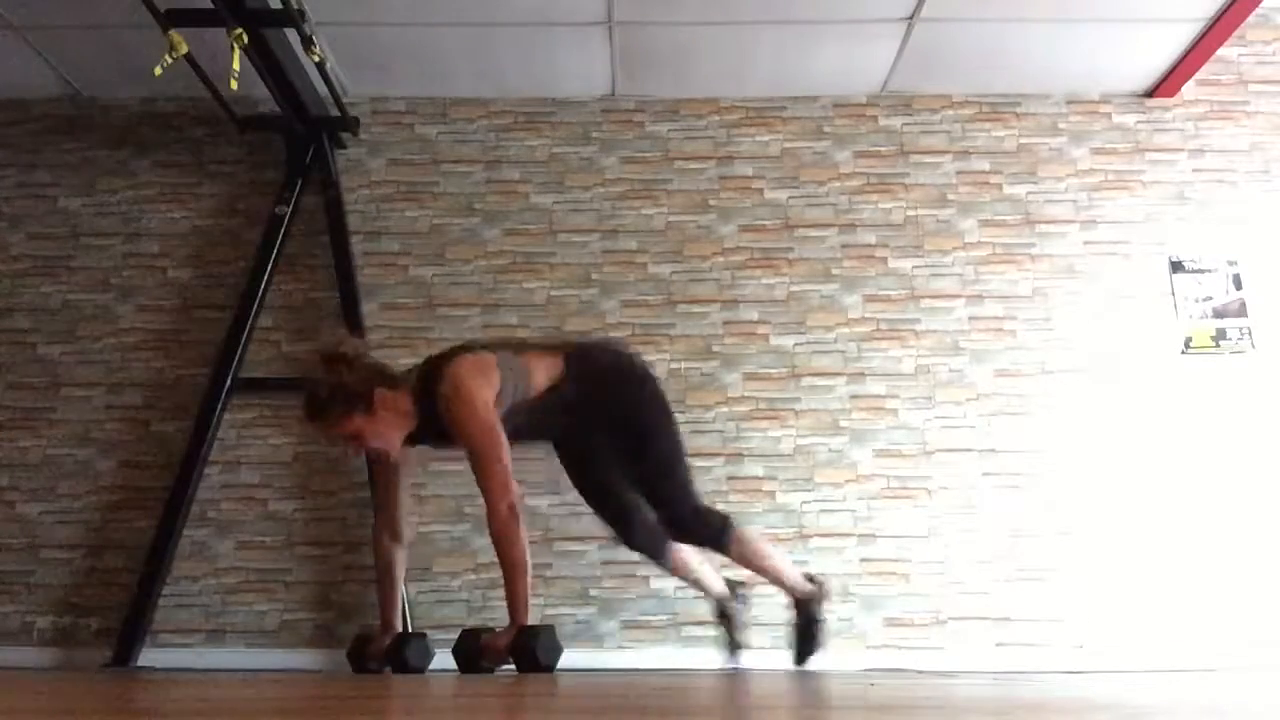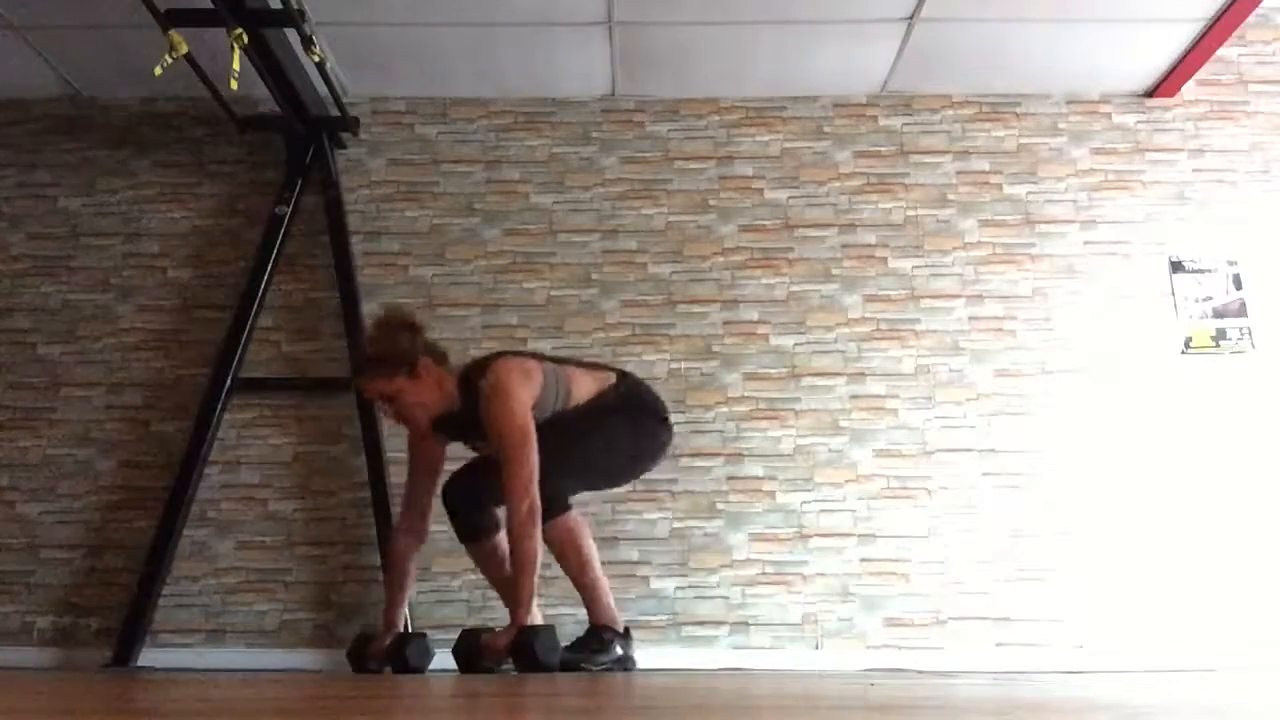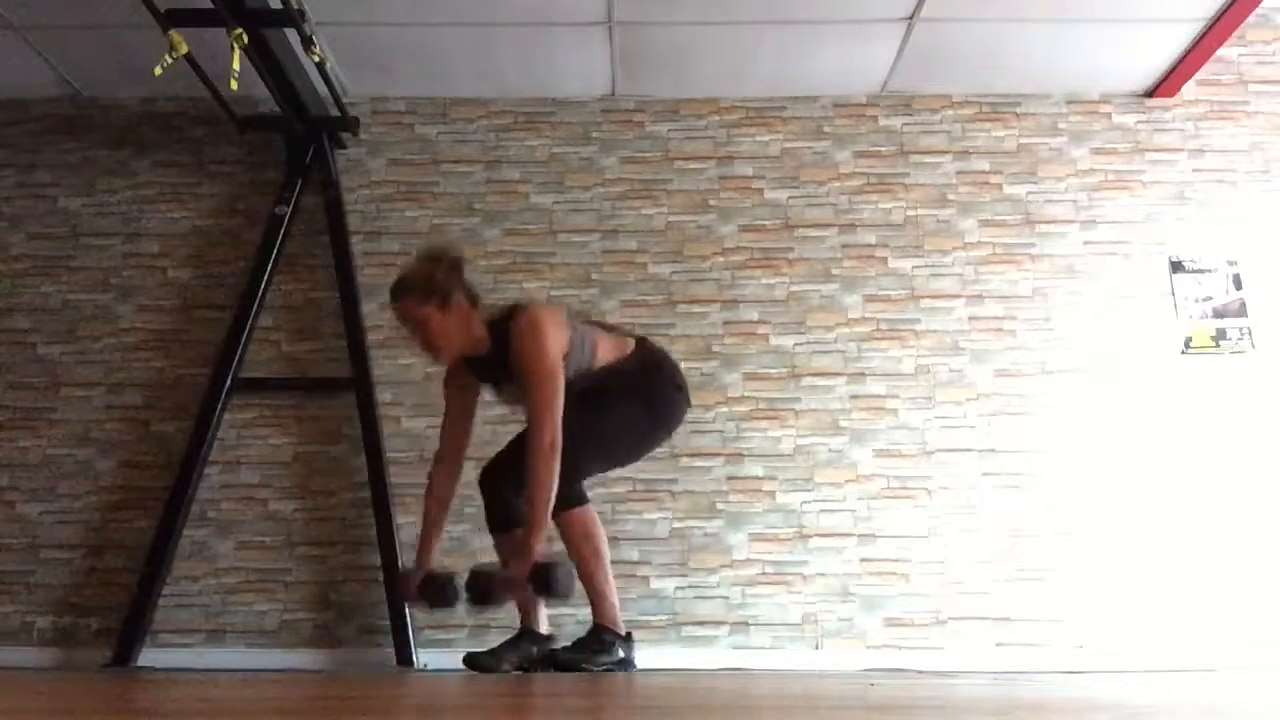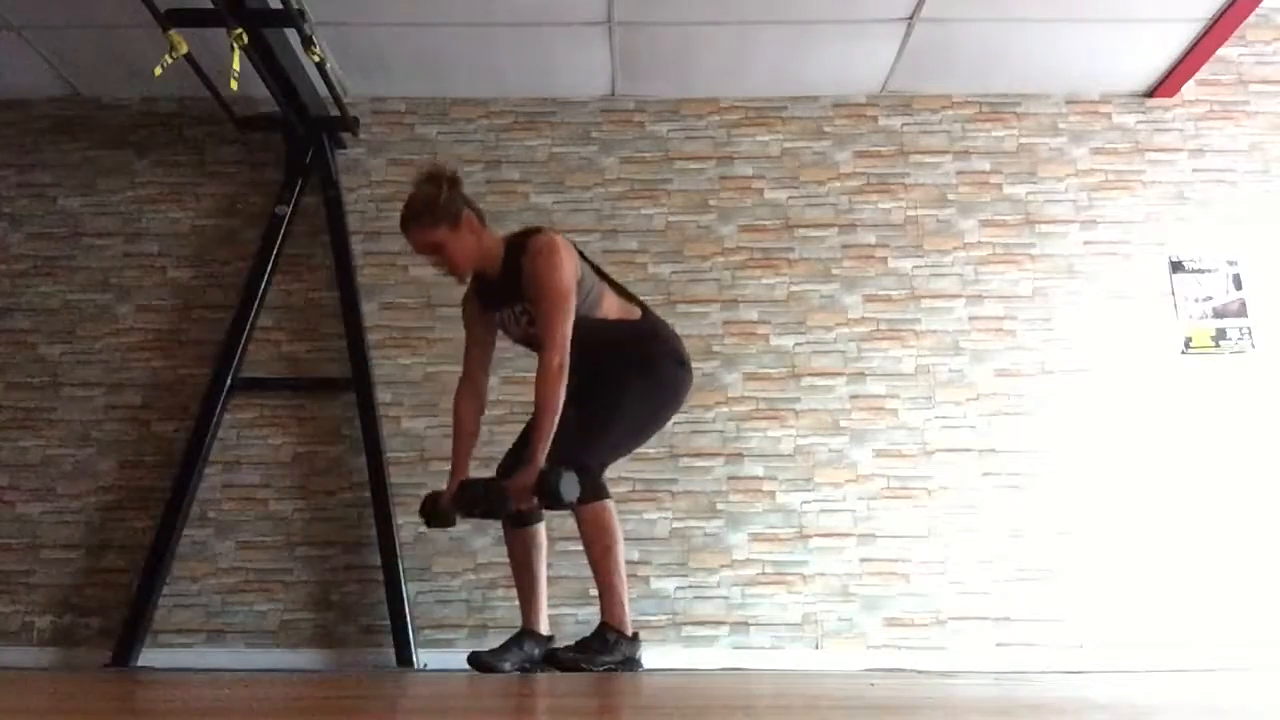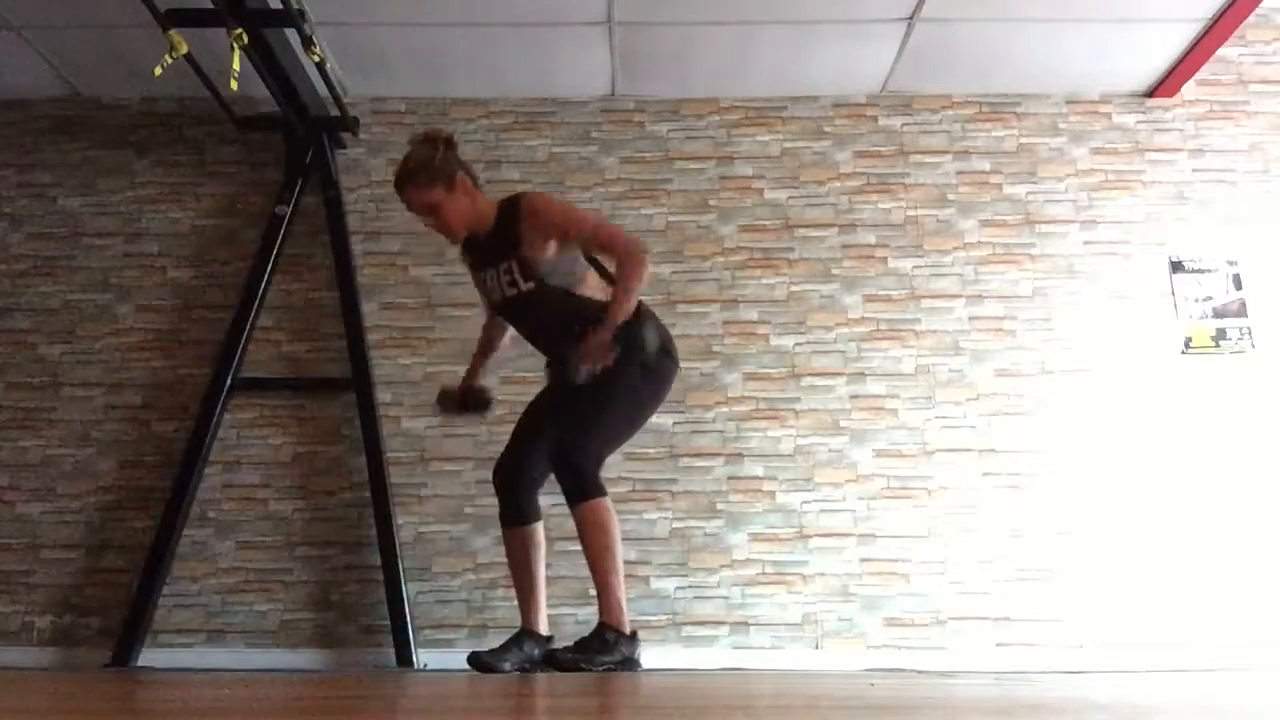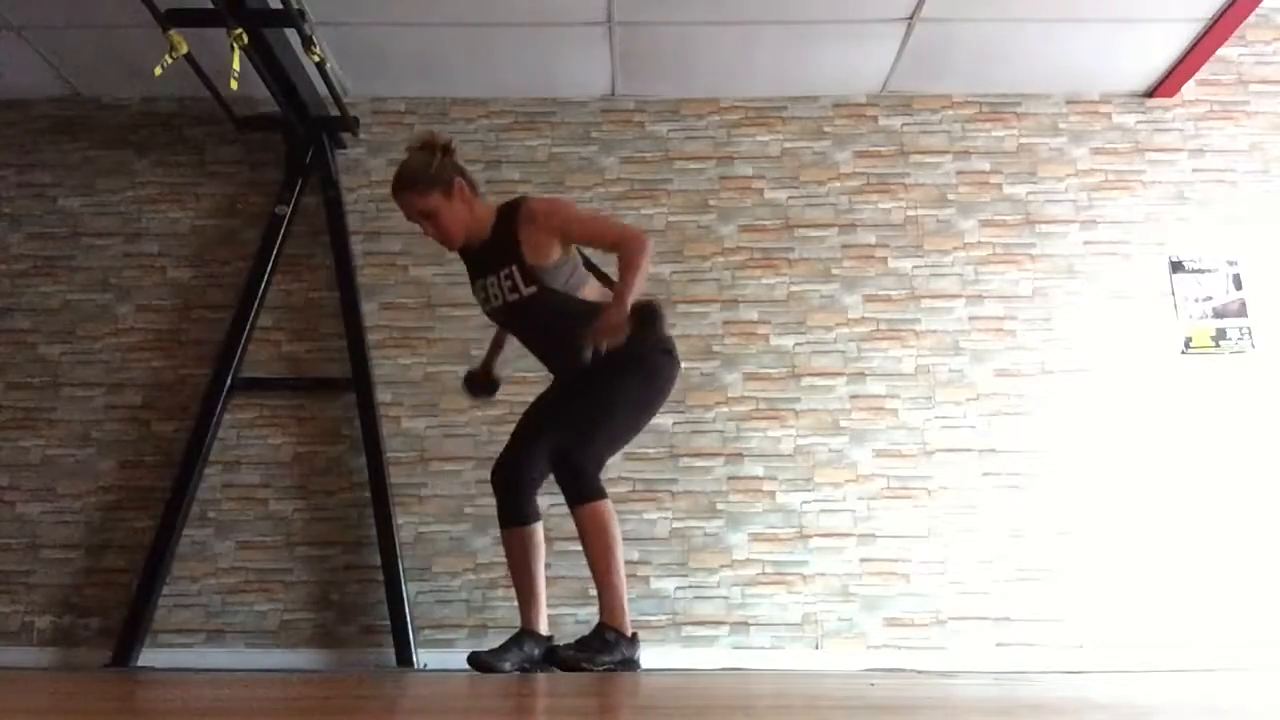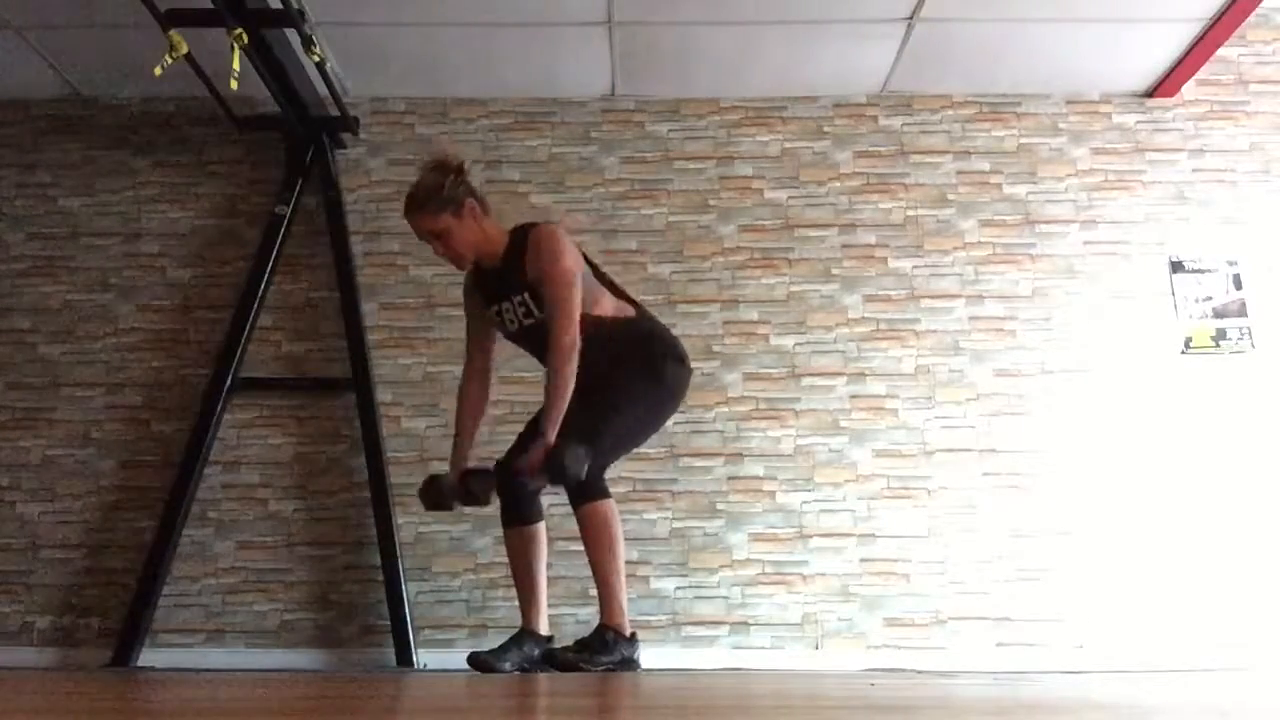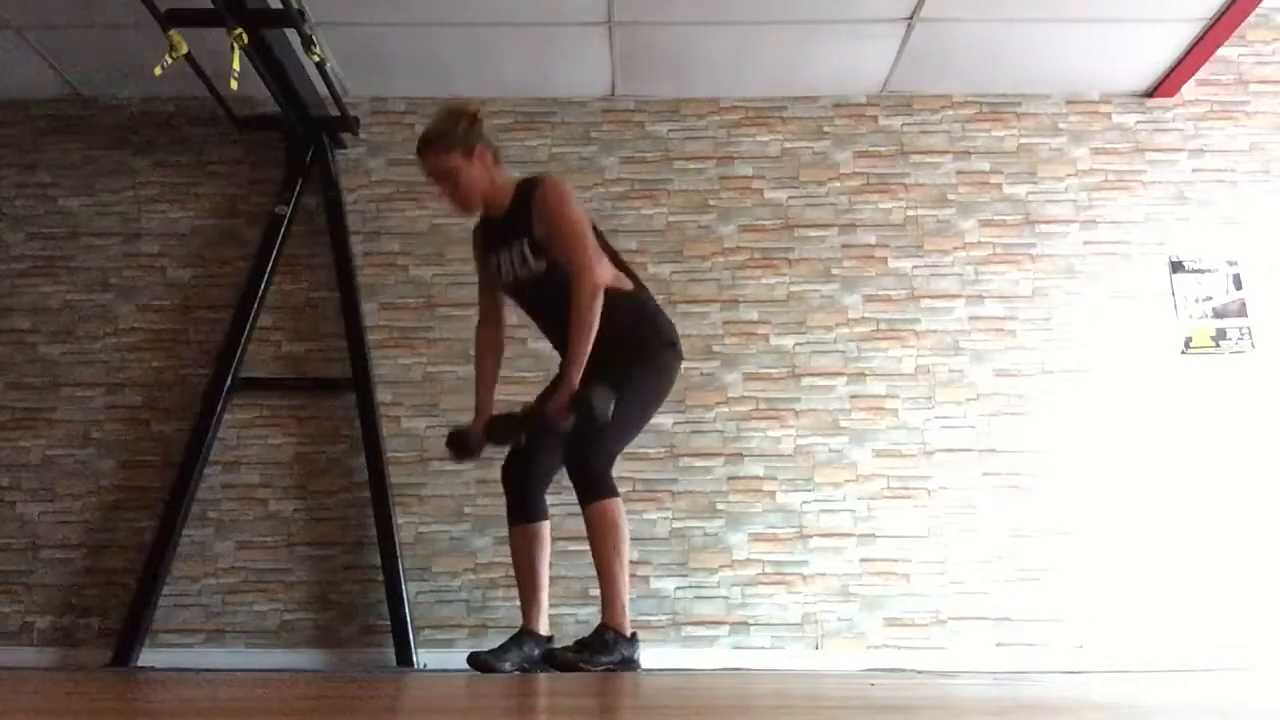
dt=0.2s
person 1, frame 1
left shoulder: (459, 386)
right shoulder: (389, 424)
left elbow: (504, 508)
right elbow: (389, 533)
left wrist: (519, 624)
right wrist: (390, 628)
left hip: (617, 391)
right hip: (578, 409)
left knee: (684, 516)
right knee: (630, 526)
left ankle: (804, 592)
right ankle: (724, 596)
person 1, frame 2
left shoulder: (498, 387)
right shoulder: (432, 425)
left elbow: (526, 506)
right elbow: (410, 528)
left wrist: (515, 619)
right wrist: (391, 626)
left hip: (635, 418)
right hip: (582, 431)
left knee: (533, 485)
right knee: (464, 494)
left ankle: (612, 637)
person 1, frame 3
left shoulder: (530, 329)
right shoulder: (465, 366)
left elbow: (548, 443)
right elbow: (447, 458)
left wrist: (531, 548)
right wrist: (423, 559)
left hip: (651, 390)
right hip: (595, 402)
left knee: (554, 483)
right knee: (499, 480)
left ankle: (613, 637)
right ankle: (534, 634)
person 1, frame 4
left shoulder: (542, 252)
right shoulder: (478, 296)
left elbow: (554, 359)
right elbow: (472, 386)
left wrist: (535, 462)
right wrist: (457, 477)
left hip: (652, 362)
right hip: (596, 374)
left knee: (572, 460)
right knee: (513, 478)
left ankle: (619, 637)
right ankle: (535, 635)
person 1, frame 5
left shoulder: (535, 213)
right shoulder: (473, 250)
left elbow: (634, 256)
left wrist: (607, 334)
right wrist: (473, 374)
left hip: (635, 356)
right hip: (580, 370)
left knee: (573, 457)
right knee: (513, 474)
left ankle: (618, 636)
right ankle: (534, 635)
person 1, frame 6
left shoulder: (533, 218)
right shoulder: (473, 256)
left elbow: (635, 242)
left wrist: (623, 310)
right wrist: (492, 357)
left hip: (638, 359)
right hip: (582, 370)
left knee: (573, 457)
right knee: (512, 475)
left ankle: (617, 635)
right ankle: (534, 634)
person 1, frame 7
left shoulder: (544, 243)
right shoulder: (478, 286)
left elbow: (566, 341)
right elbow: (476, 374)
left wrist: (546, 439)
right wrist: (459, 464)
left hip: (650, 365)
right hip: (597, 380)
left knee: (574, 462)
right knee: (513, 478)
left ankle: (617, 636)
right ankle: (534, 636)
person 1, frame 8
left shoulder: (548, 198)
right shoulder: (485, 238)
left elbow: (589, 287)
right elbow: (489, 327)
left wrist: (572, 384)
right wrist: (482, 411)
left hip: (639, 345)
right hip: (582, 363)
left knee: (586, 457)
right knee: (521, 475)
left ankle: (619, 635)
right ankle: (534, 635)
